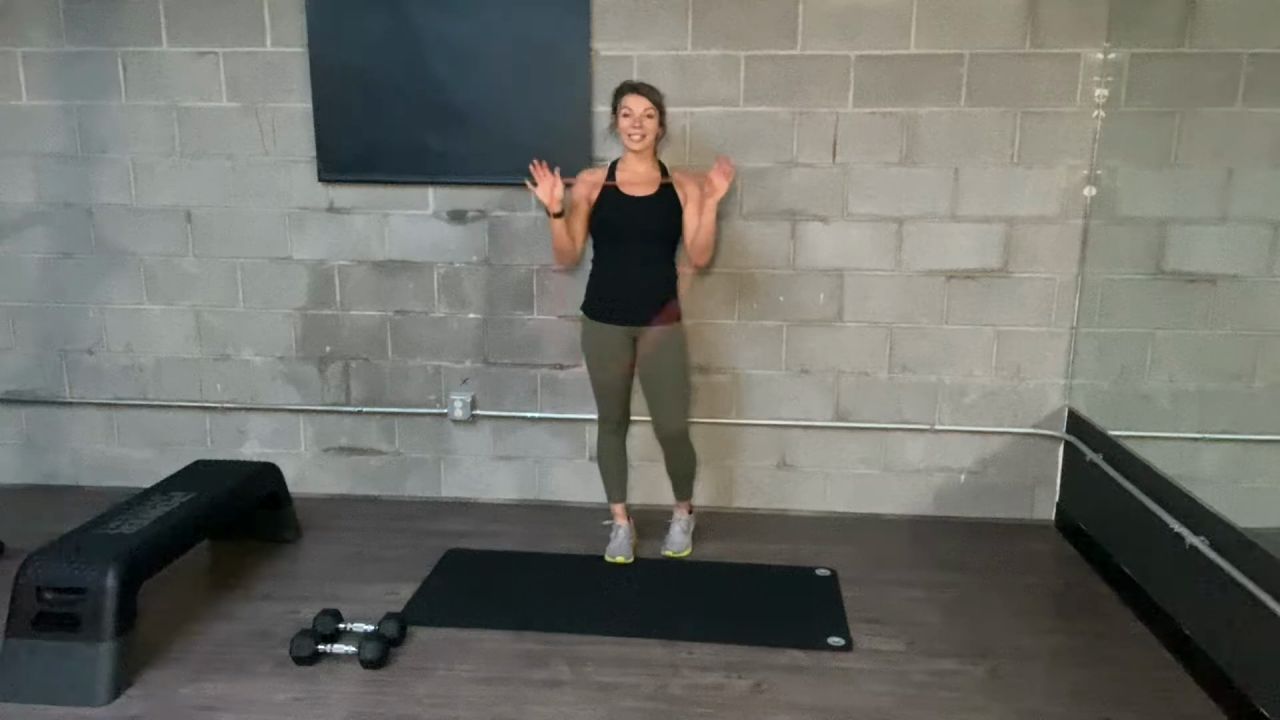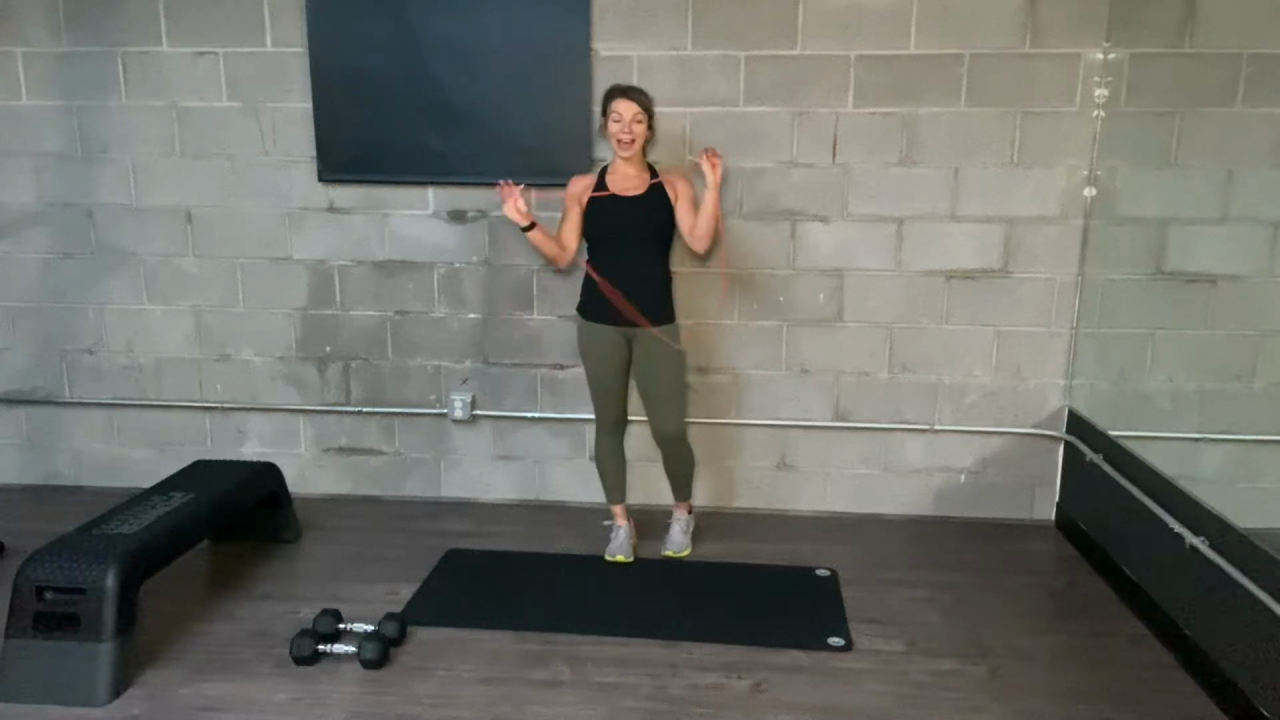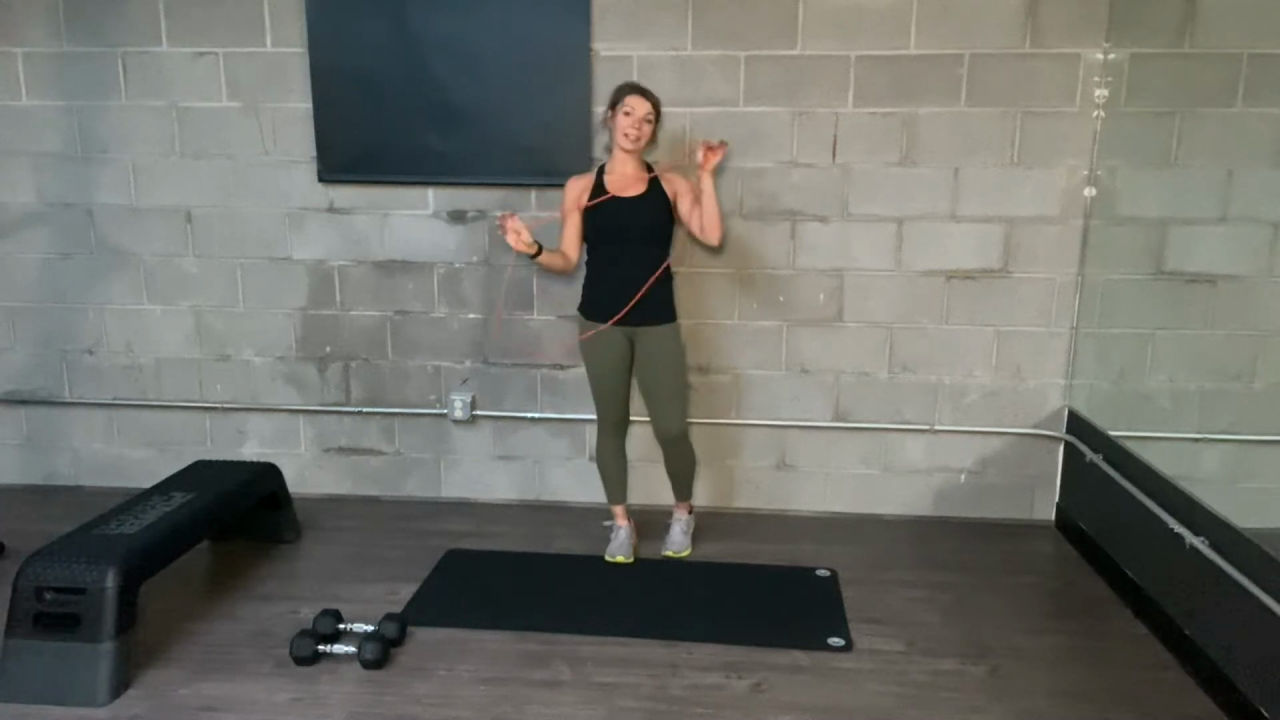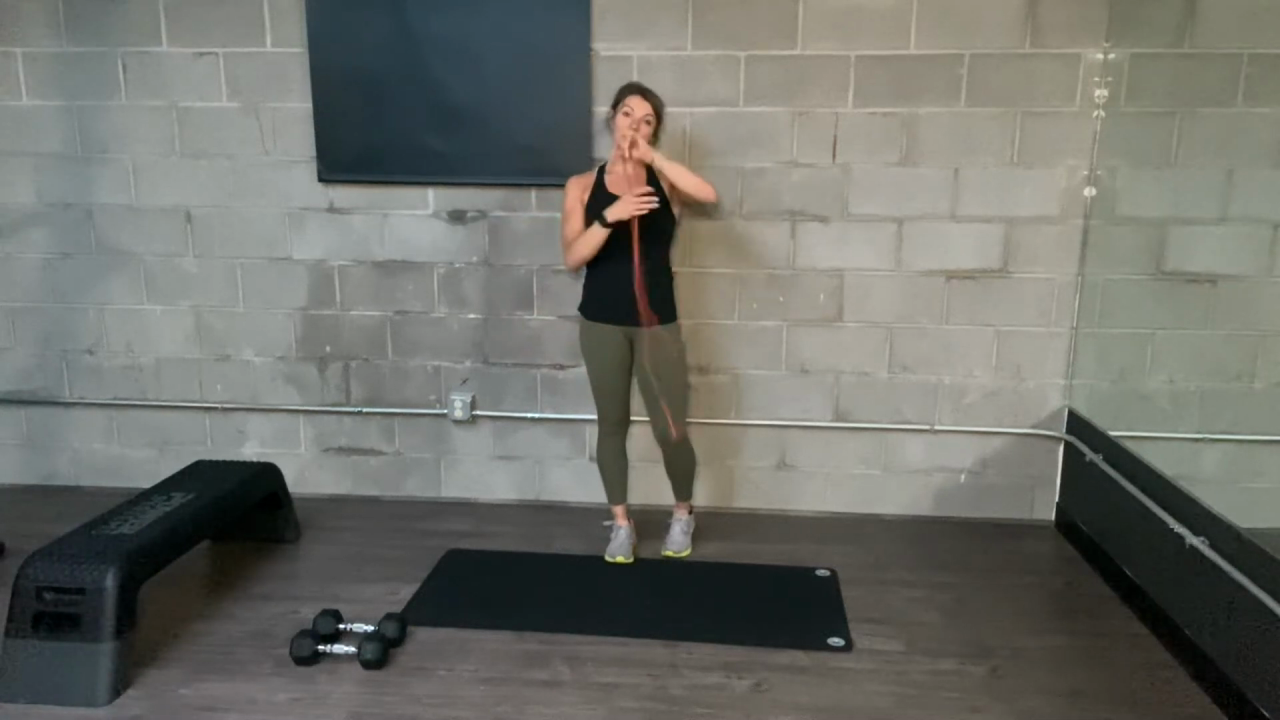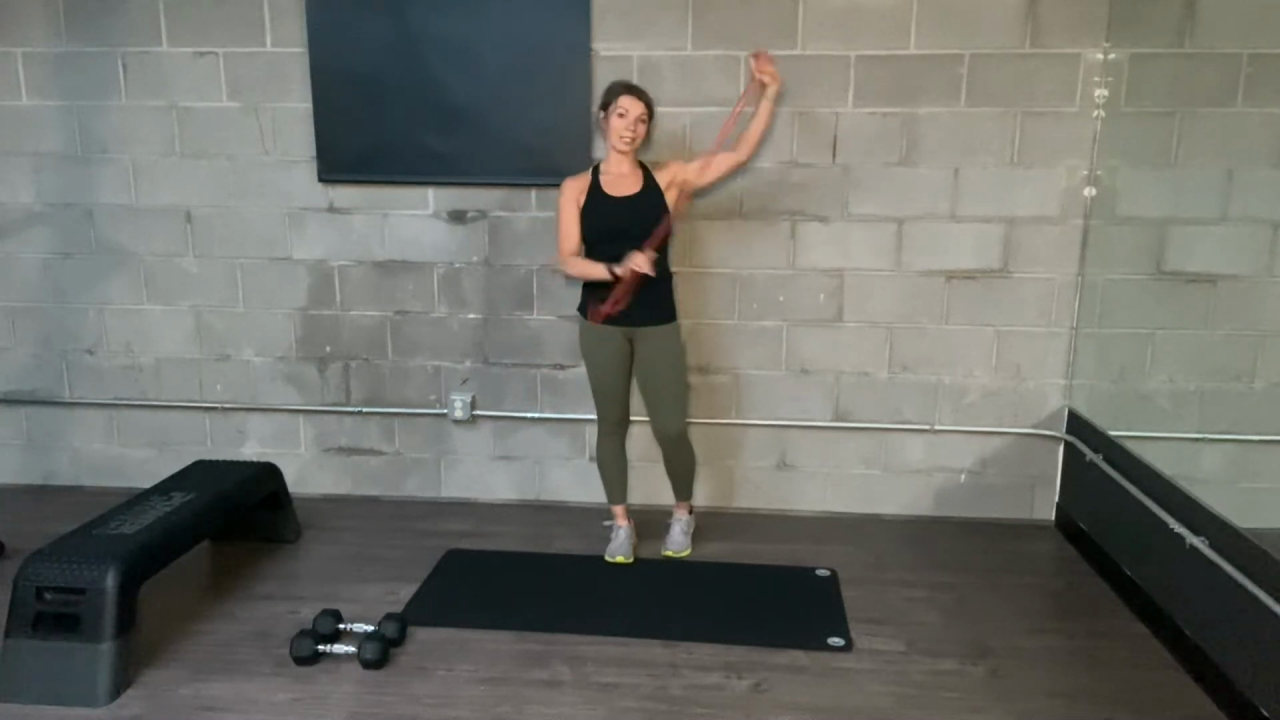
dt=0.7s
person 1, frame 1
left shoulder: (683, 185)
right shoulder: (590, 182)
left elbow: (698, 259)
right elbow: (567, 257)
left wrist: (712, 204)
right wrist: (556, 210)
left hip: (661, 322)
right hip: (604, 321)
left knee: (672, 428)
right knee: (611, 422)
left ankle: (683, 513)
right ankle: (621, 522)
person 1, frame 2
left shoulder: (672, 185)
right shoulder: (583, 187)
left elbow: (699, 243)
right elbow: (563, 255)
left wrist: (713, 186)
right wrist: (526, 223)
left hip: (655, 322)
right hip: (599, 321)
left knee: (669, 429)
right knee: (609, 424)
left ankle: (682, 513)
right ankle: (620, 522)
person 1, frame 3
left shoulder: (671, 184)
right shoulder: (581, 187)
left elbow: (712, 236)
right elbow: (569, 259)
left wrist: (705, 175)
right wrist: (531, 249)
left hip: (657, 323)
right hip: (601, 322)
left knee: (672, 429)
right knee: (611, 424)
left ankle: (682, 513)
right ankle: (621, 523)
person 1, frame 4
left shoulder: (664, 181)
right shoulder: (582, 185)
left elbow: (708, 195)
right elbow: (573, 255)
left wrist: (653, 156)
right wrist: (611, 217)
left hip: (657, 321)
right hip: (602, 321)
left knee: (671, 429)
right knee: (612, 423)
left ankle: (683, 514)
right ankle: (621, 522)
person 1, frame 5
left shoulder: (668, 178)
right shoulder: (577, 188)
left elbow: (740, 154)
right elbow: (568, 261)
left wrist: (769, 92)
right wrist: (615, 268)
left hip: (657, 323)
right hip: (603, 323)
left knee: (671, 429)
right knee: (611, 424)
left ankle: (682, 514)
right ankle: (621, 523)
